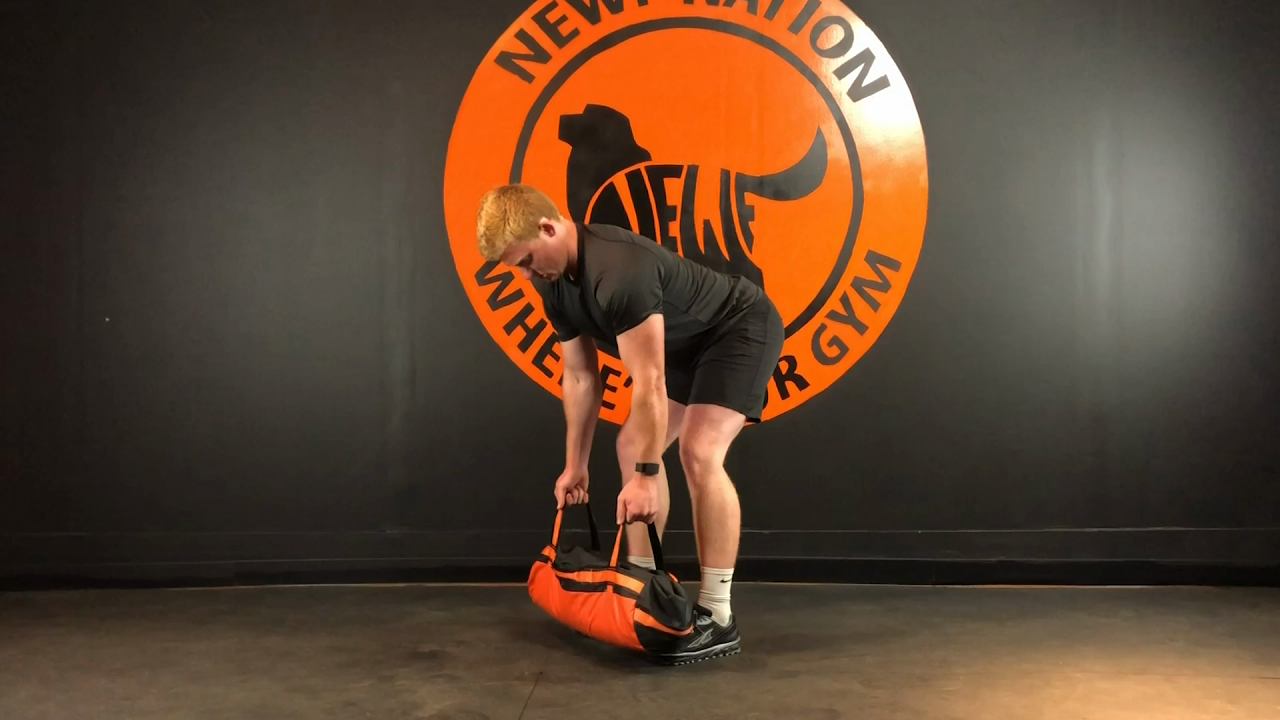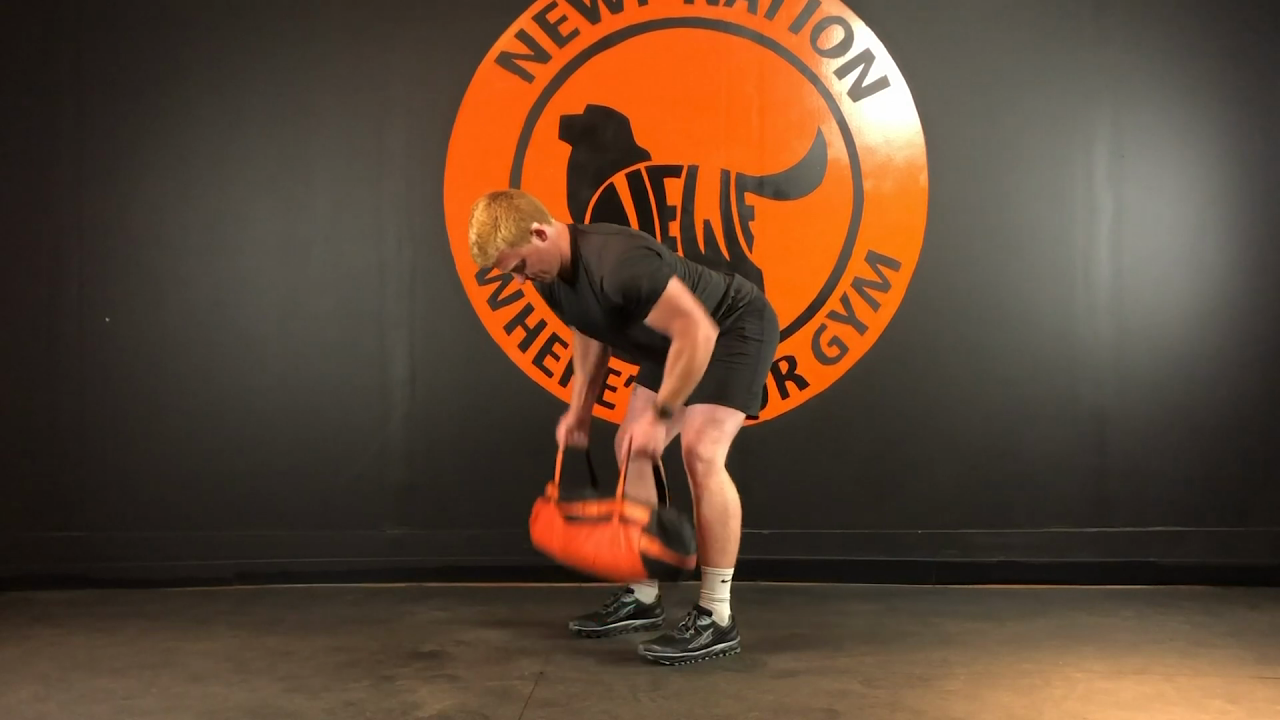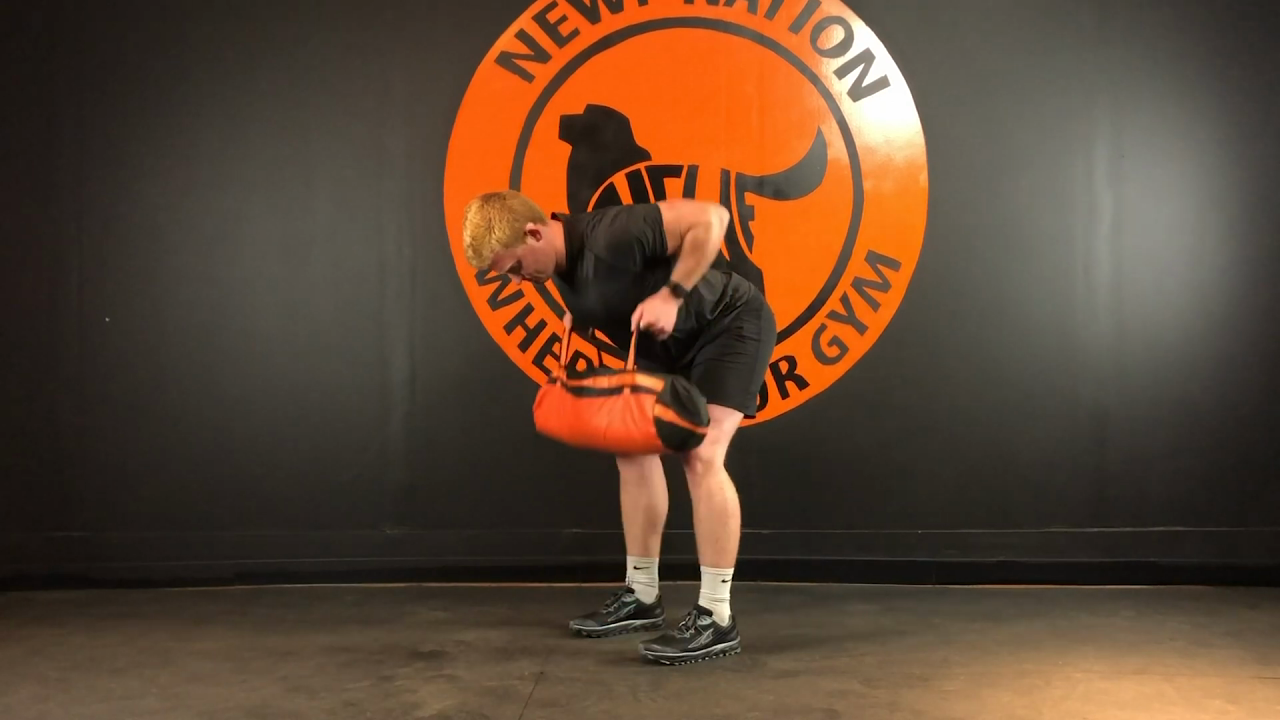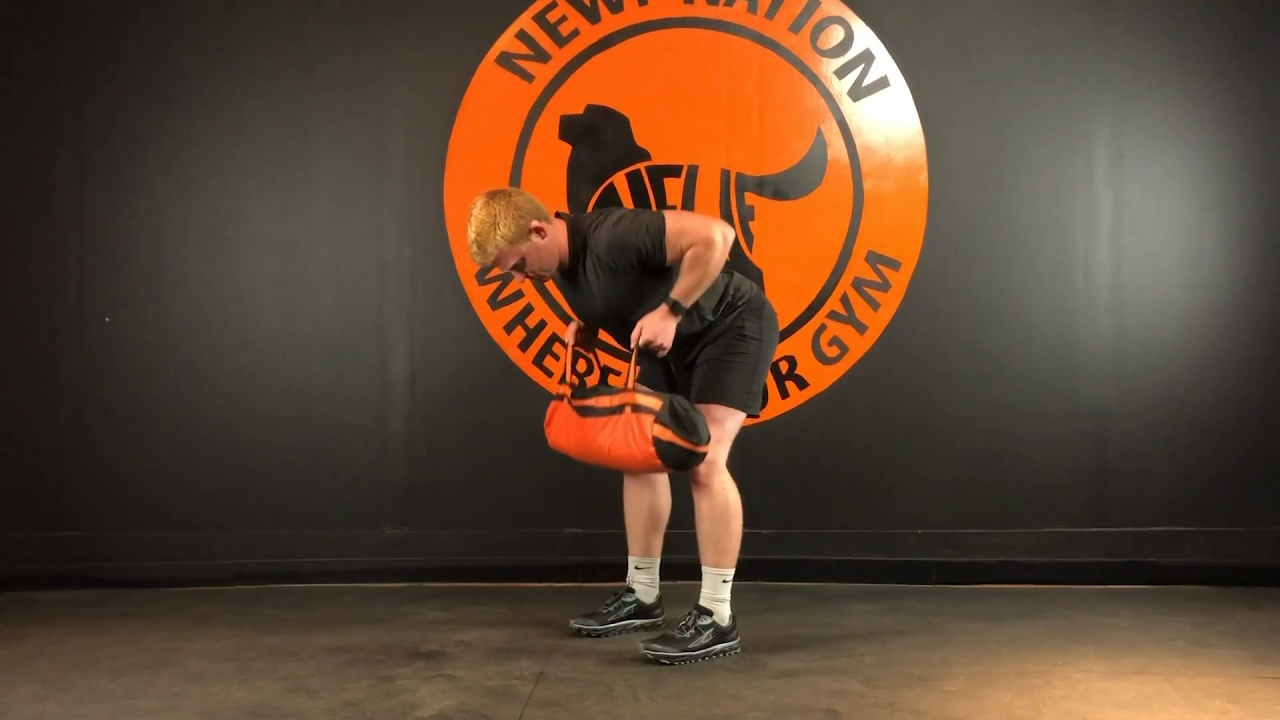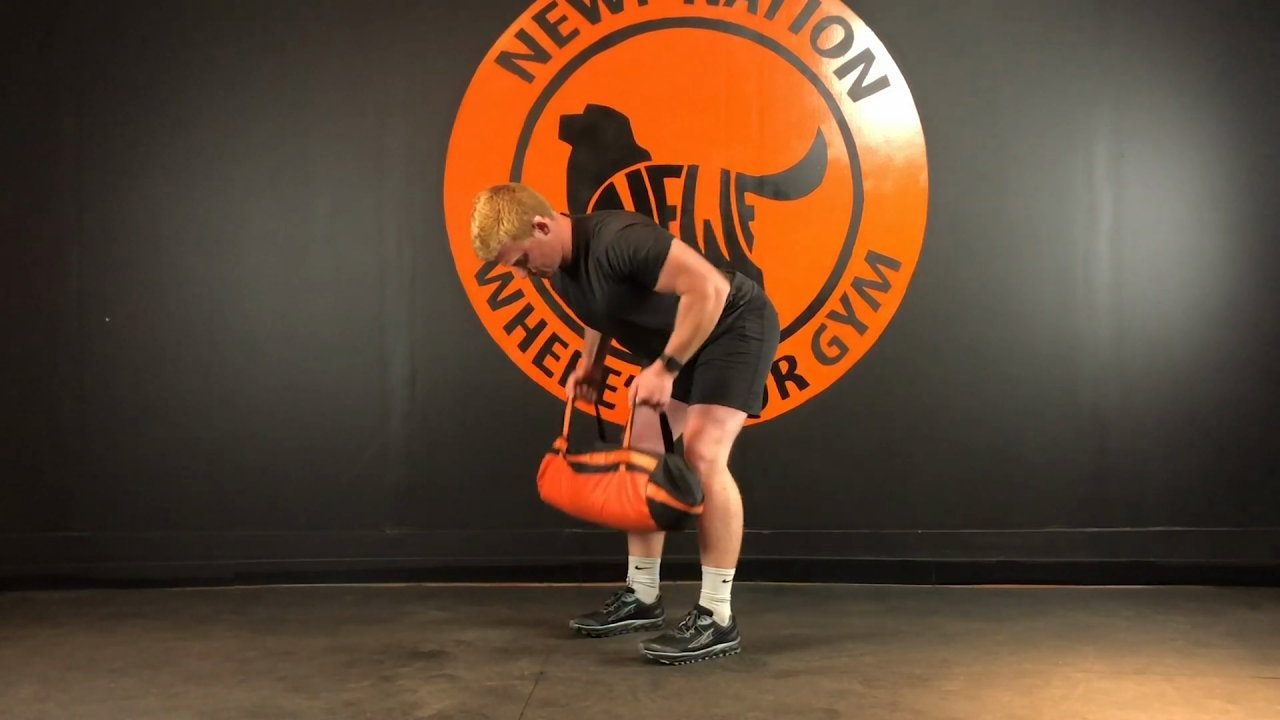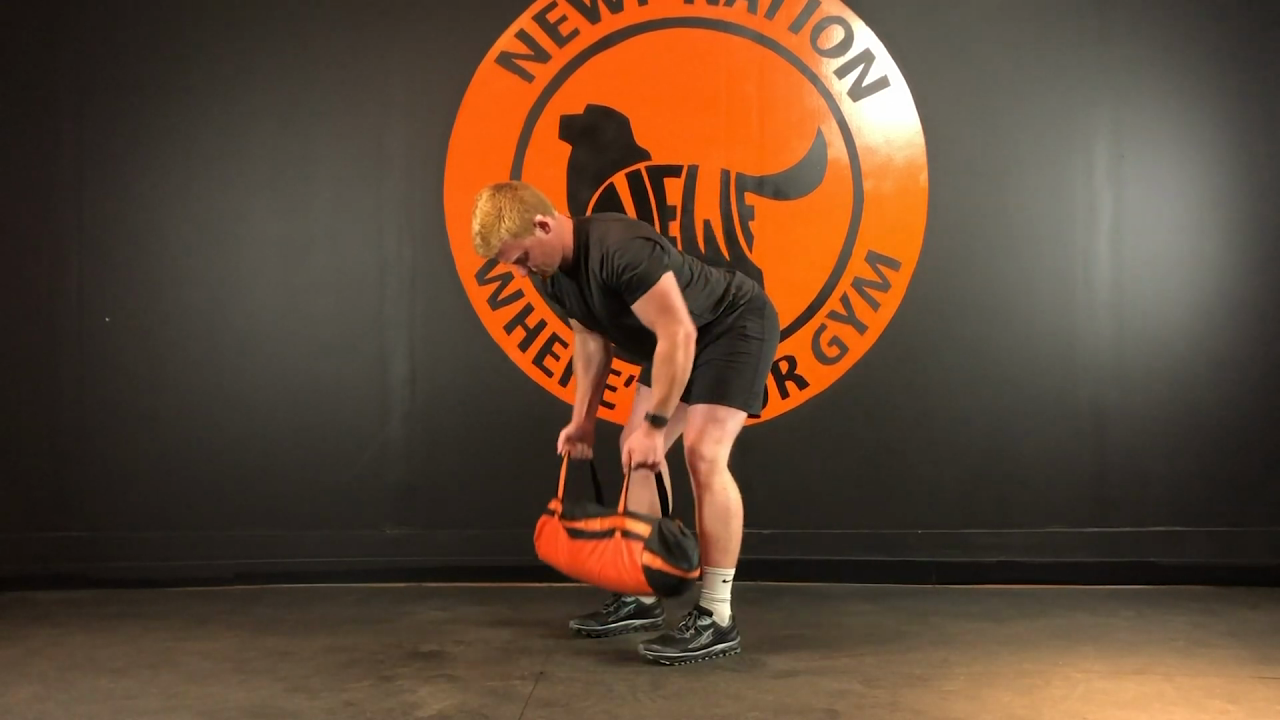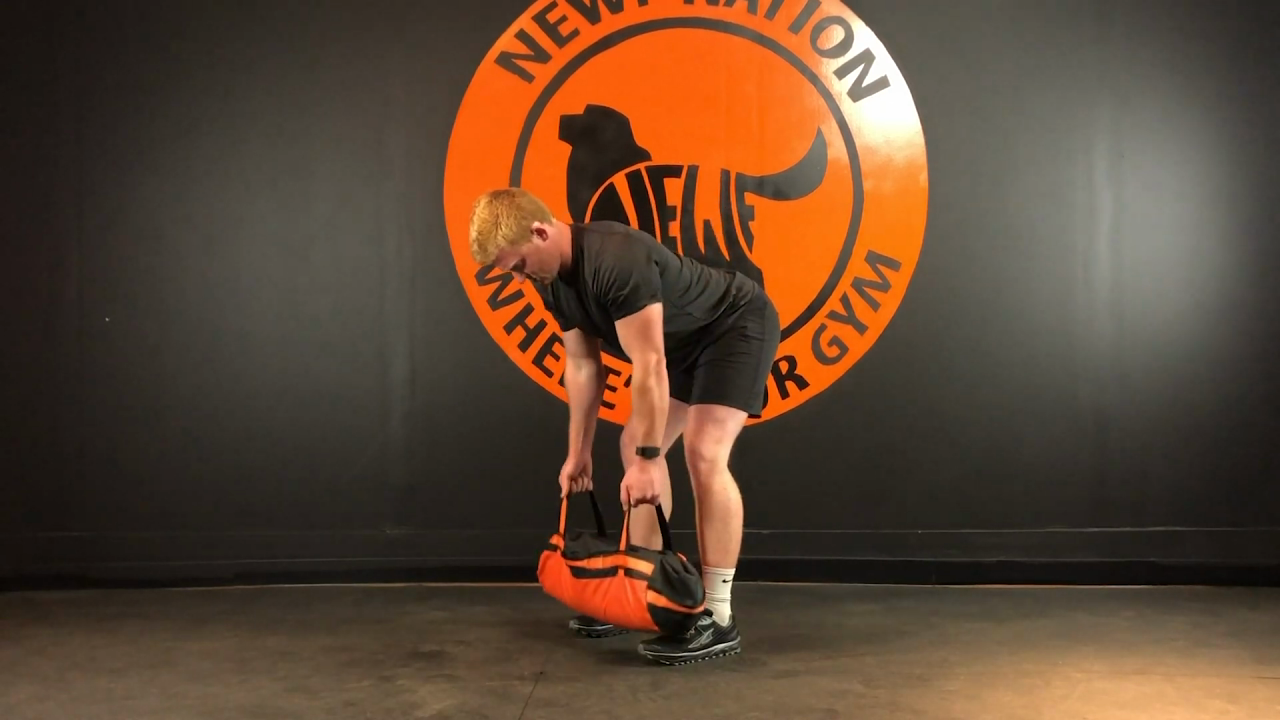
dt=0.3s
person 1, frame 1
left shoulder: (619, 270)
right shoulder: (554, 282)
left elbow: (648, 385)
right elbow: (580, 376)
left wrist: (646, 475)
right wrist: (575, 465)
left hip: (740, 328)
right hip: (683, 342)
left knee: (700, 454)
right knee: (631, 448)
left ankle: (717, 619)
person 1, frame 2
left shoulder: (615, 262)
right shoulder: (551, 277)
left elbow: (698, 334)
right elbow: (590, 336)
left wrist: (659, 414)
right wrist: (579, 408)
left hip: (734, 327)
right hip: (674, 339)
left knee: (701, 454)
right knee: (630, 448)
left ankle: (716, 618)
right ankle: (642, 596)
person 1, frame 3
left shoulder: (609, 235)
right shoulder: (558, 255)
left elbow: (711, 217)
left wrist: (672, 296)
right wrist: (582, 310)
left hip: (731, 324)
right hip: (671, 338)
left knee: (701, 455)
right knee: (635, 450)
left ankle: (716, 617)
right ankle: (642, 596)
person 1, frame 4
left shoulder: (612, 237)
right shoulder: (559, 258)
left elbow: (715, 236)
left wrist: (671, 311)
right wrist: (585, 321)
left hip: (734, 325)
right hip: (675, 340)
left knee: (704, 456)
left ankle: (717, 617)
right ankle: (642, 596)
person 1, frame 5
left shoulder: (618, 241)
right shoulder: (558, 265)
left elbow: (711, 290)
left wrist: (664, 370)
right wrist: (590, 365)
left hip: (734, 323)
right hip: (678, 336)
left knee: (703, 452)
right knee: (641, 447)
left ankle: (716, 617)
right ankle: (642, 596)
person 1, frame 6
left shoulder: (619, 248)
right shoulder: (553, 272)
left elbow: (680, 335)
right elbow: (592, 335)
left wrist: (654, 424)
right wrist: (583, 417)
left hip: (735, 324)
right hip: (676, 342)
left knee: (704, 453)
right knee: (634, 451)
left ankle: (716, 617)
right ankle: (642, 596)
person 1, frame 7
left shoulder: (616, 260)
right shoulder: (554, 280)
left elbow: (648, 365)
right elbow: (582, 364)
left wrist: (646, 459)
right wrist: (578, 452)
left hip: (737, 325)
right hip: (682, 339)
left knee: (704, 455)
right knee: (633, 445)
left ankle: (717, 618)
